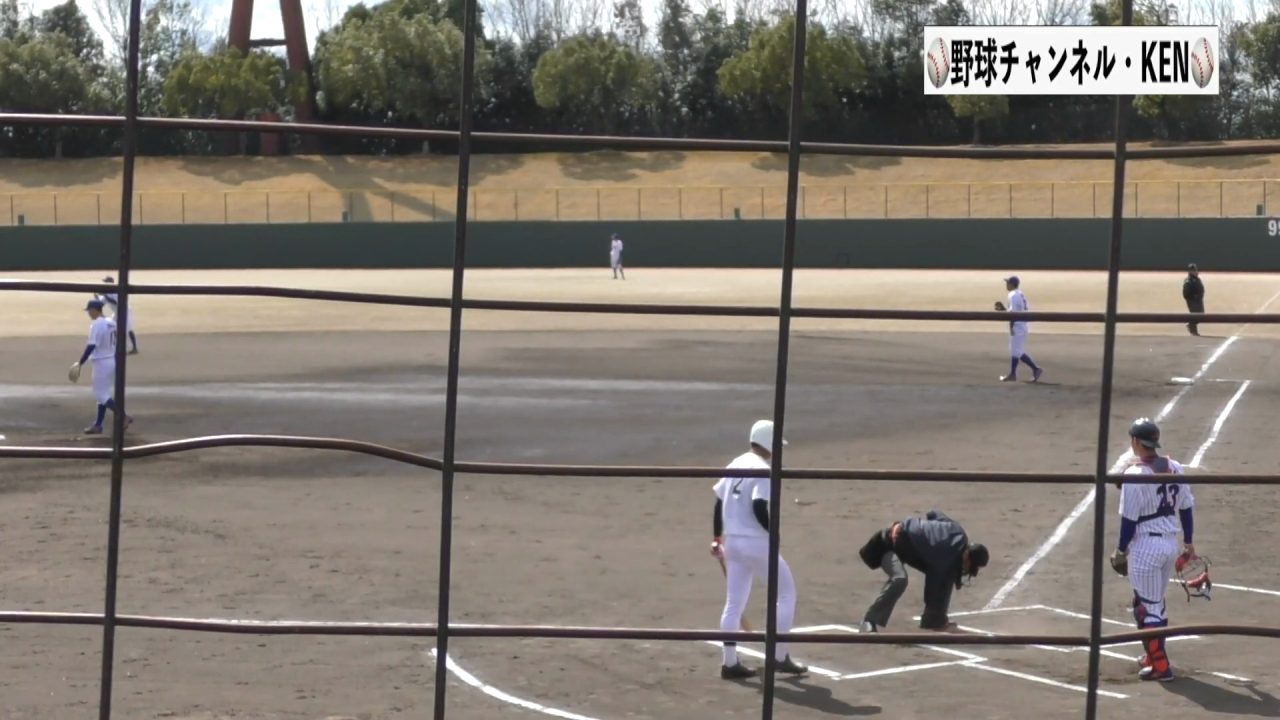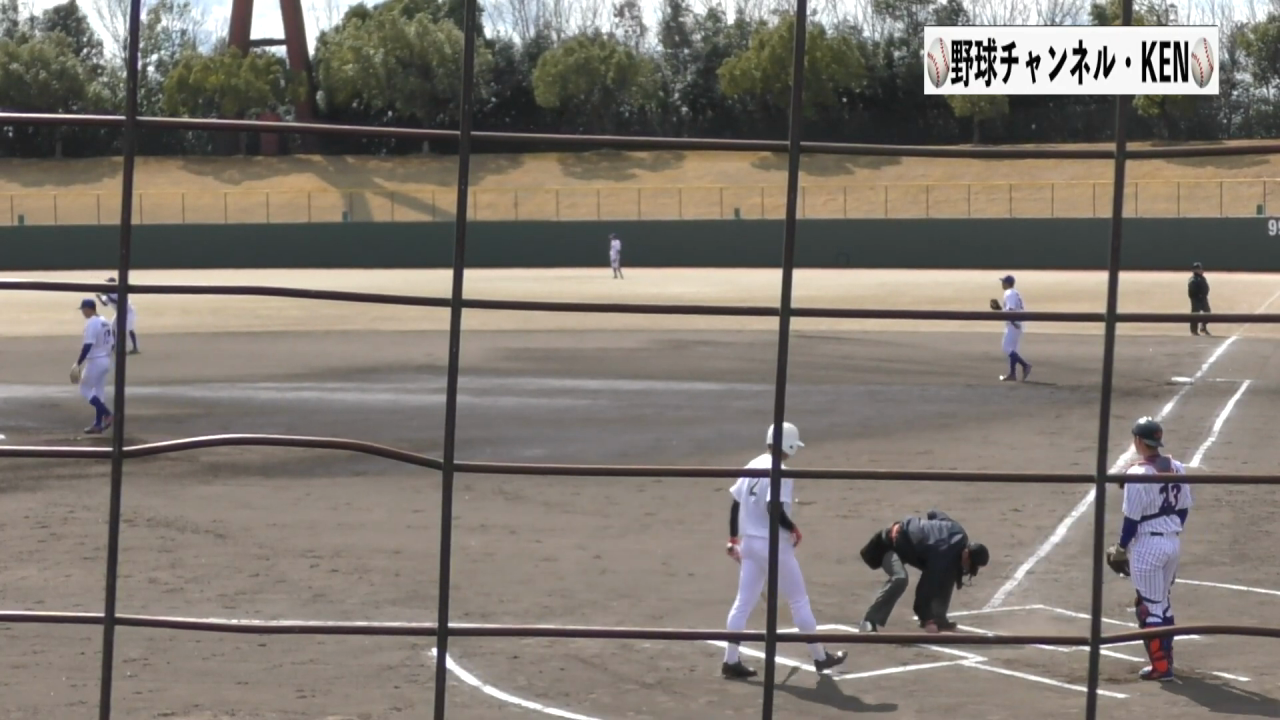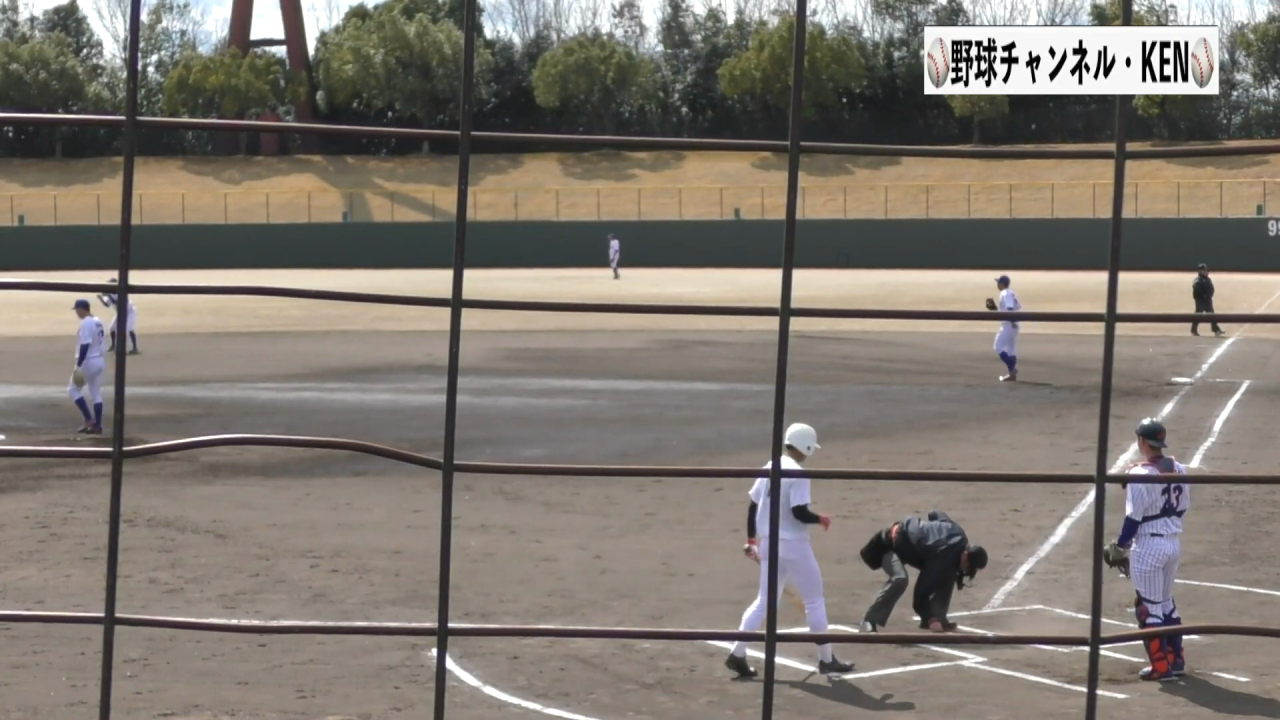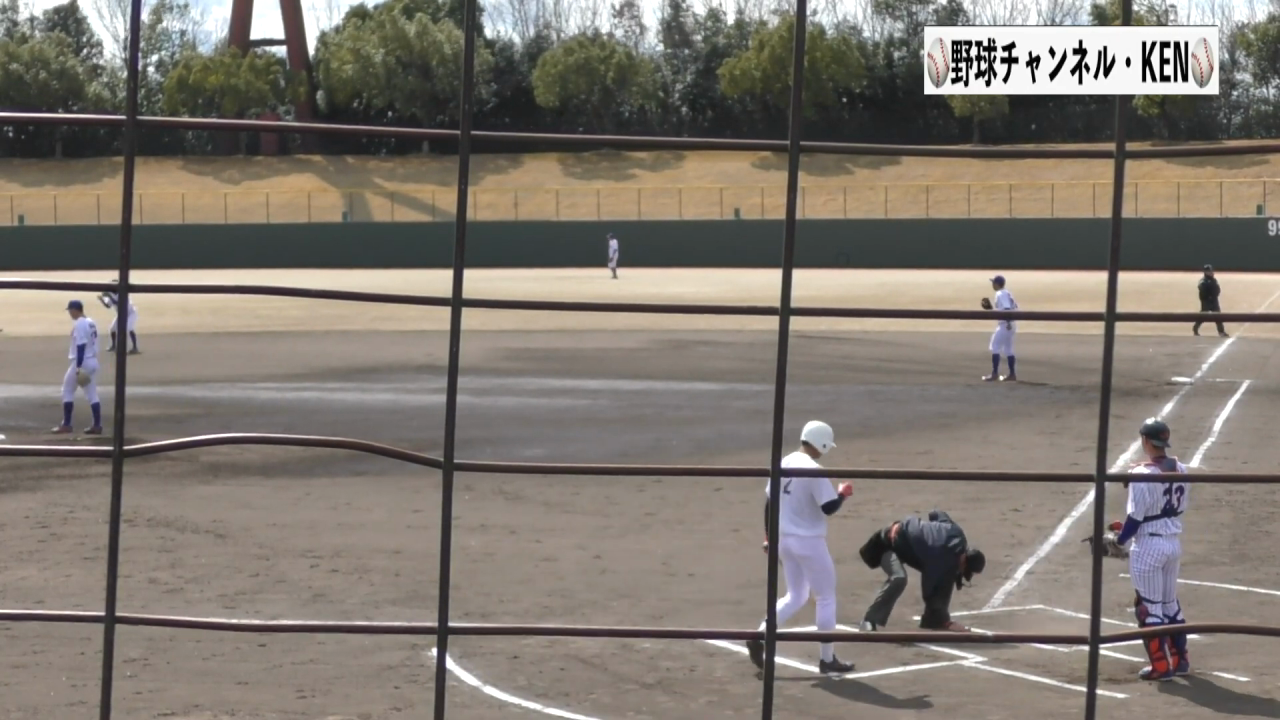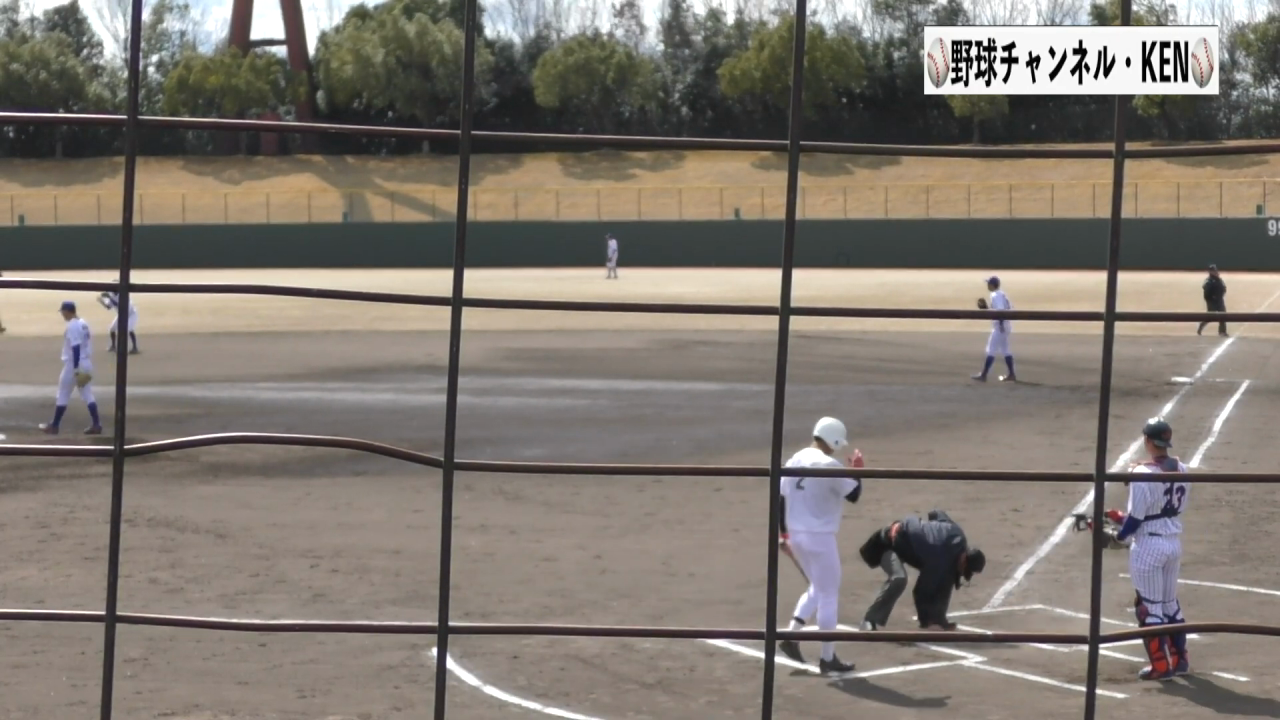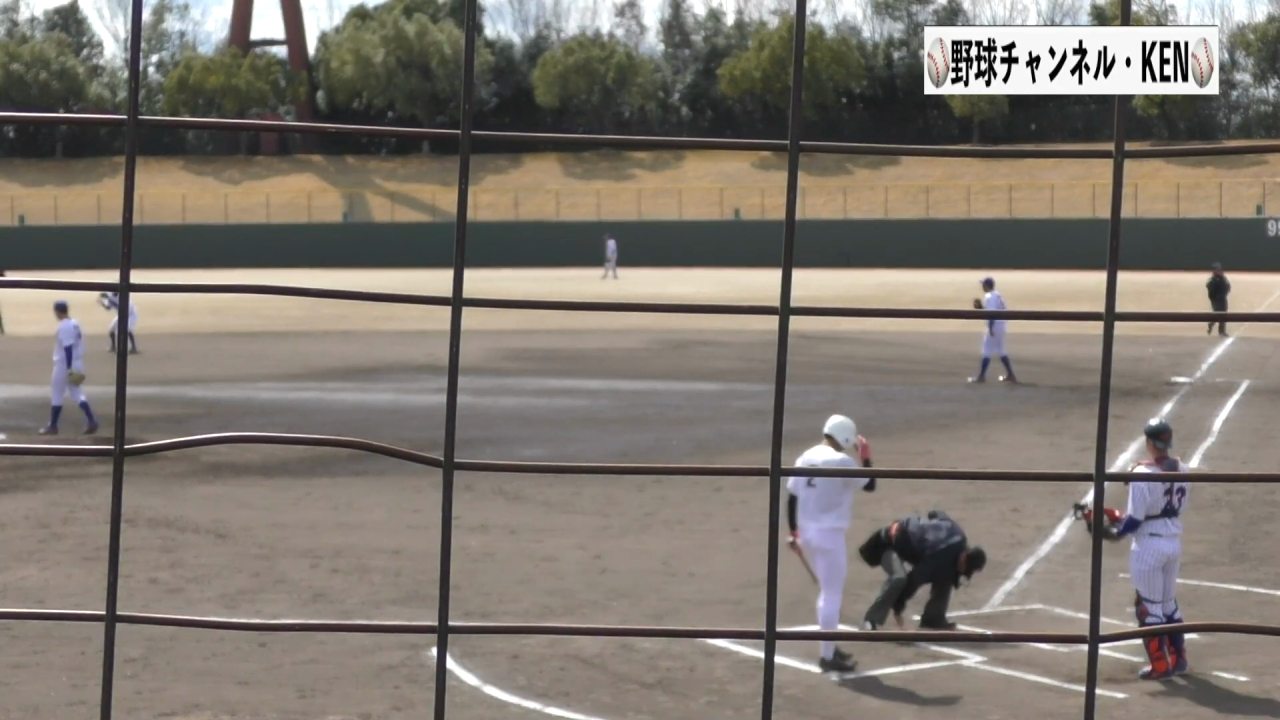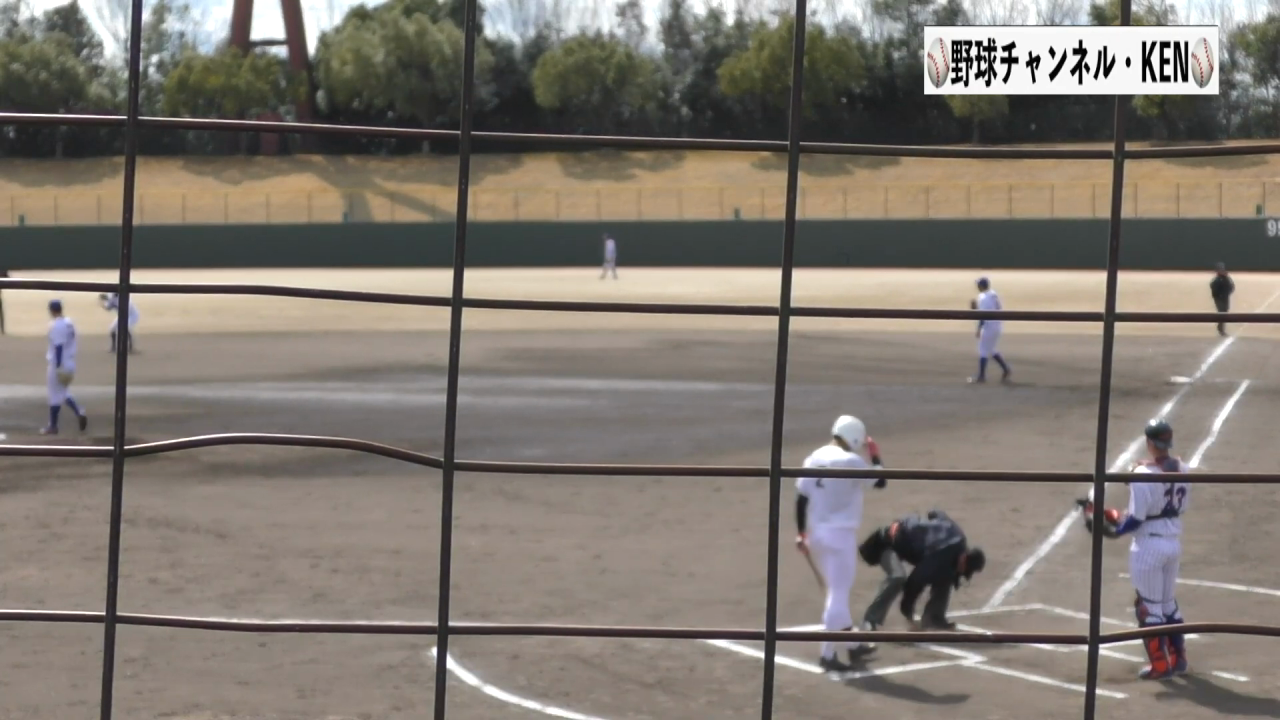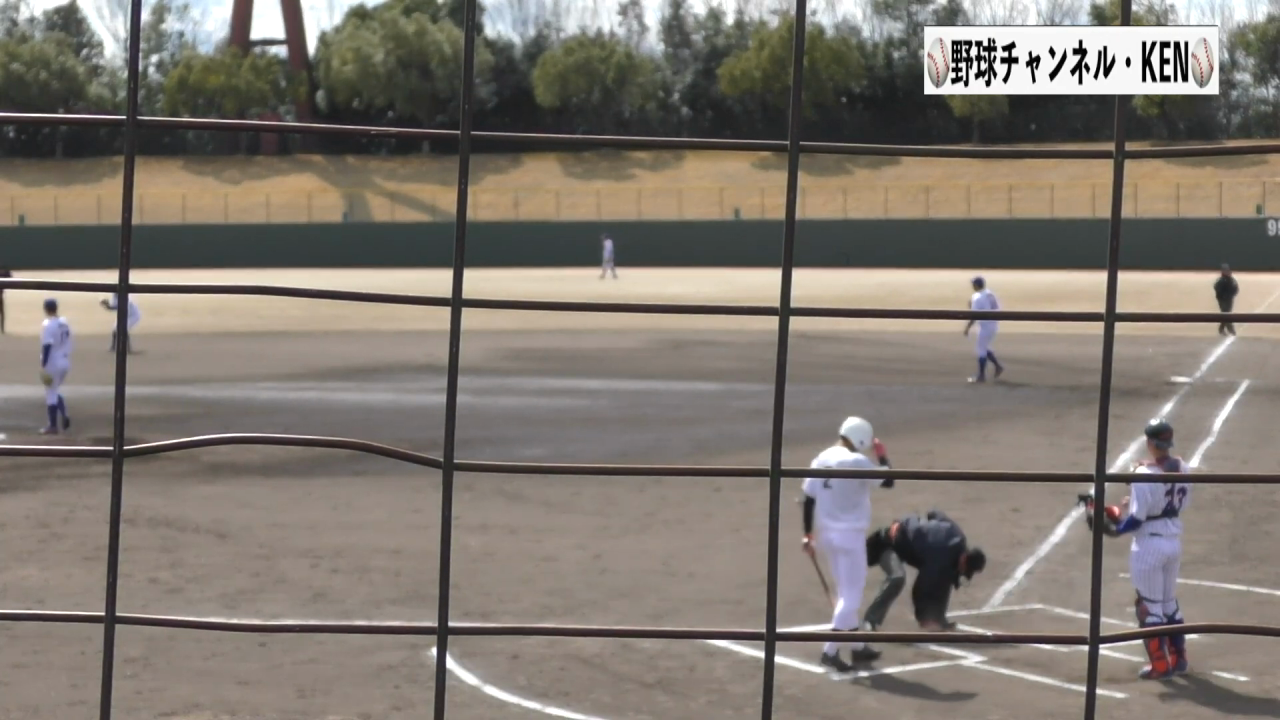
dt=0.1s
person 1, frame 1
left shoulder: (1135, 474)
right shoulder: (1175, 468)
left elbow: (1129, 519)
right elbow: (1186, 508)
left wrist: (1121, 550)
right wrist: (1188, 542)
left hip: (1146, 545)
right hip: (1171, 543)
left knee: (1147, 607)
right knee: (1157, 602)
left ankle: (1160, 666)
right ankle: (1154, 656)
person 1, frame 2
left shoulder: (1138, 474)
right shoulder: (1177, 468)
left elbow: (1132, 518)
right elbow: (1184, 509)
left wrist: (1122, 547)
left hip: (1148, 545)
right hip: (1173, 542)
left knee: (1149, 607)
right knee: (1162, 600)
left ankle: (1161, 666)
right ankle: (1166, 656)
person 1, frame 3
left shoulder: (1141, 474)
right shoulder: (1179, 469)
left elbow: (1134, 518)
right elbow: (1181, 510)
left wrist: (1119, 545)
left hip: (1148, 546)
right hip: (1173, 543)
left knee: (1149, 607)
right knee: (1166, 601)
left ankle: (1161, 666)
right ankle: (1176, 658)
person 1, frame 4
left shoulder: (1142, 474)
right shoulder: (1180, 470)
left elbow: (1136, 519)
right elbow: (1179, 509)
left wrist: (1119, 541)
left hip: (1148, 546)
right hip: (1174, 544)
left knee: (1149, 607)
right knee: (1170, 603)
left ankle: (1161, 666)
right ankle: (1180, 659)
person 1, frame 5
left shoulder: (1144, 473)
right shoulder: (1182, 470)
left elbow: (1136, 517)
right elbow: (1177, 508)
left wrist: (1118, 535)
left hip: (1148, 546)
right hip: (1174, 543)
left knee: (1149, 607)
right knee: (1170, 602)
left ankle: (1161, 666)
right ankle: (1180, 659)
person 1, frame 6
left shoulder: (1144, 473)
right shoulder: (1182, 470)
left elbow: (1137, 518)
right elbow: (1176, 507)
left wrist: (1116, 533)
left hip: (1149, 546)
right hip: (1175, 544)
left knee: (1149, 606)
right knee: (1169, 602)
left ankle: (1162, 666)
right ankle: (1179, 660)
person 1, frame 7
left shoulder: (1144, 474)
right shoulder: (1182, 469)
left elbow: (1137, 518)
right elbow: (1178, 508)
left wrist: (1115, 531)
left hip: (1149, 545)
right hip: (1173, 543)
left knee: (1149, 606)
right knee: (1168, 601)
left ankle: (1160, 666)
right ankle: (1178, 659)
person 1, frame 8
left shoulder: (1145, 474)
right shoulder: (1183, 469)
left elbow: (1138, 518)
right elbow: (1175, 506)
left wrist: (1115, 530)
left hip: (1149, 546)
right hip: (1173, 543)
left knee: (1149, 606)
right knee: (1168, 601)
left ankle: (1160, 665)
right ankle: (1178, 659)
person 2, frame 1
left shoulder: (734, 465)
right shoulder: (763, 470)
left elbow: (719, 503)
right elbow: (759, 507)
left wrist: (717, 539)
left hip: (733, 541)
right hip: (757, 543)
left knee: (735, 602)
right knee: (787, 594)
left ankle: (730, 662)
right ankle: (781, 657)
person 2, frame 2
left shoulder: (752, 467)
left elbow: (735, 505)
left wrist: (734, 540)
right wrist: (794, 529)
left hip: (749, 543)
right hip: (773, 544)
left knee: (745, 601)
right knee: (798, 599)
left ankle: (732, 660)
right ankle: (820, 656)
person 2, frame 3
left shoulder: (769, 468)
right shoulder: (797, 474)
left elbow: (754, 506)
right elbow: (800, 512)
left wrist: (752, 540)
right wrist: (820, 519)
left hip: (767, 544)
right hip: (793, 545)
left knee: (764, 600)
right knee: (814, 601)
left ankle: (738, 654)
right ankle: (826, 660)
person 2, frame 4
left shoulder: (783, 464)
right shoulder: (814, 471)
left elbow: (770, 502)
right elbow: (829, 508)
left wrist: (770, 538)
right wrist: (843, 493)
left hip: (785, 540)
right hip: (809, 542)
left knee: (795, 595)
right knee: (825, 598)
left ankle: (760, 638)
right ankle: (827, 659)
person 2, frame 5
left shoulder: (795, 460)
right shoulder: (829, 465)
left elbow: (781, 499)
right elbow: (853, 495)
left wrist: (784, 534)
right wrist: (857, 468)
left hip: (796, 536)
right hip: (820, 538)
left knee: (817, 590)
right knee: (828, 598)
right ankle: (827, 658)
person 2, frame 6
left shoulder: (805, 458)
right shoulder: (841, 461)
left elbow: (792, 498)
right elbow: (870, 486)
left wrist: (793, 533)
right wrist: (866, 457)
left hip: (807, 533)
right hip: (829, 535)
left knee: (828, 591)
right knee: (831, 594)
left ankle: (827, 647)
right ankle: (827, 655)
person 2, frame 7
left shoulder: (813, 458)
right shoulder: (851, 460)
left elbow: (801, 498)
right elbow: (880, 482)
left wrist: (801, 533)
right wrist: (874, 454)
left hip: (817, 533)
right hip: (840, 534)
left knee: (837, 591)
right knee: (838, 594)
left ankle: (851, 646)
right ankle: (828, 655)
person 2, frame 8
left shoulder: (820, 460)
right shoulder: (857, 461)
left elbow: (809, 500)
right elbow: (888, 481)
left wrist: (808, 535)
right wrist: (881, 454)
left hip: (826, 534)
right hip: (849, 535)
left knee: (845, 590)
right knee: (851, 595)
left ankle: (856, 646)
right ankle: (830, 652)
